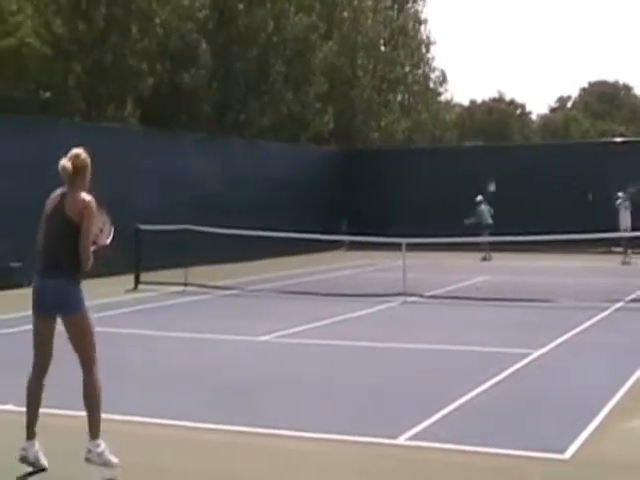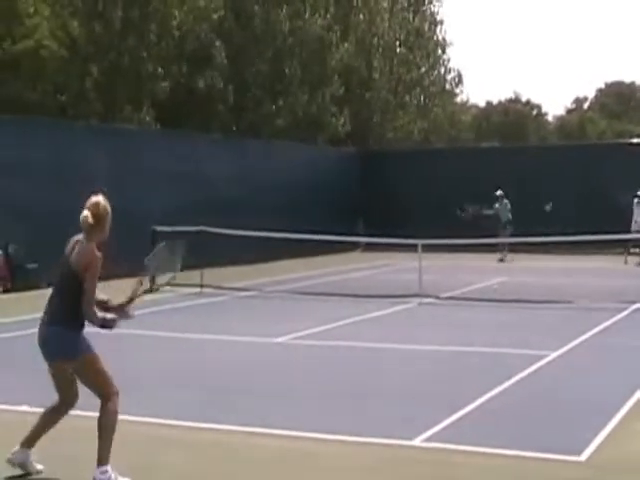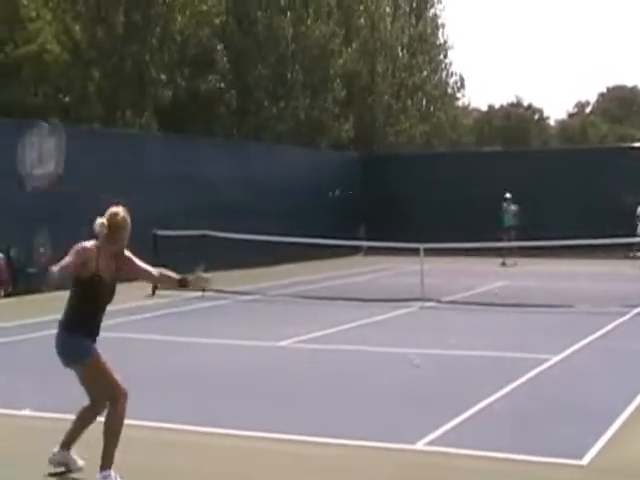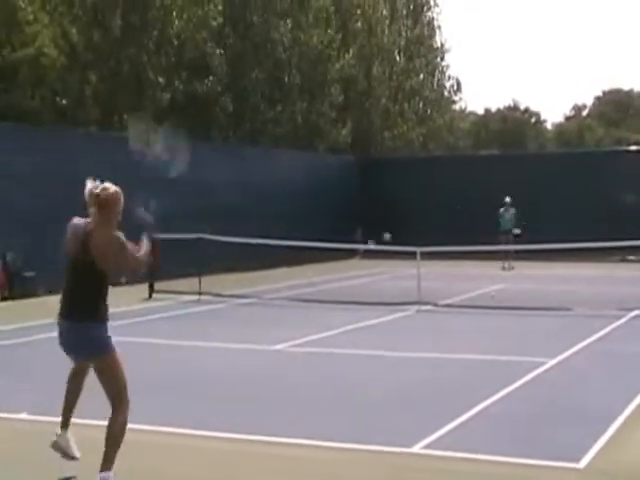
dt=0.4s
person 1, frame 1
left shoulder: (52, 198)
right shoulder: (86, 202)
left elbow: (42, 244)
right elbow: (85, 255)
right wrist: (85, 264)
left hip: (41, 284)
right hip: (66, 287)
left knee: (40, 366)
right knee: (89, 367)
left ankle: (30, 445)
right ankle: (95, 445)
person 1, frame 2
left shoulder: (76, 242)
right shoulder: (92, 255)
right elbow: (88, 309)
left wrist: (112, 305)
right wrist: (108, 320)
left hip: (47, 332)
right hip: (67, 335)
left knee: (68, 399)
right knee: (110, 395)
left ankle: (22, 452)
person 1, frame 3
left shoulder: (121, 257)
right shoulder: (86, 250)
left elbow: (152, 273)
right elbow: (56, 273)
left wrist: (184, 281)
right wrist: (56, 271)
left hip: (81, 338)
right hip: (73, 339)
left knee: (99, 402)
right knee: (118, 397)
left ankle: (62, 452)
person 1, frame 4
left shoulder: (75, 227)
right shoulder: (110, 239)
right elbow: (139, 264)
right wrist: (145, 242)
left hip: (67, 326)
right hip: (90, 331)
left knee: (80, 369)
right knee: (121, 402)
left ankle: (63, 434)
